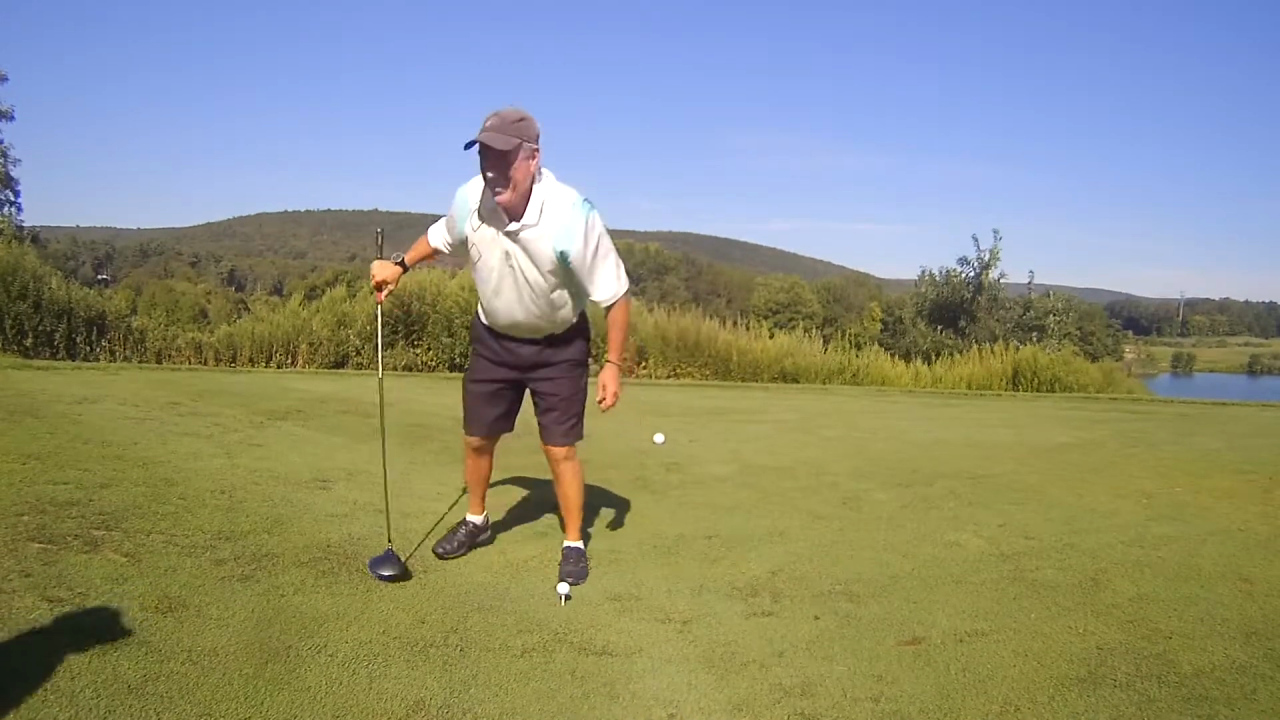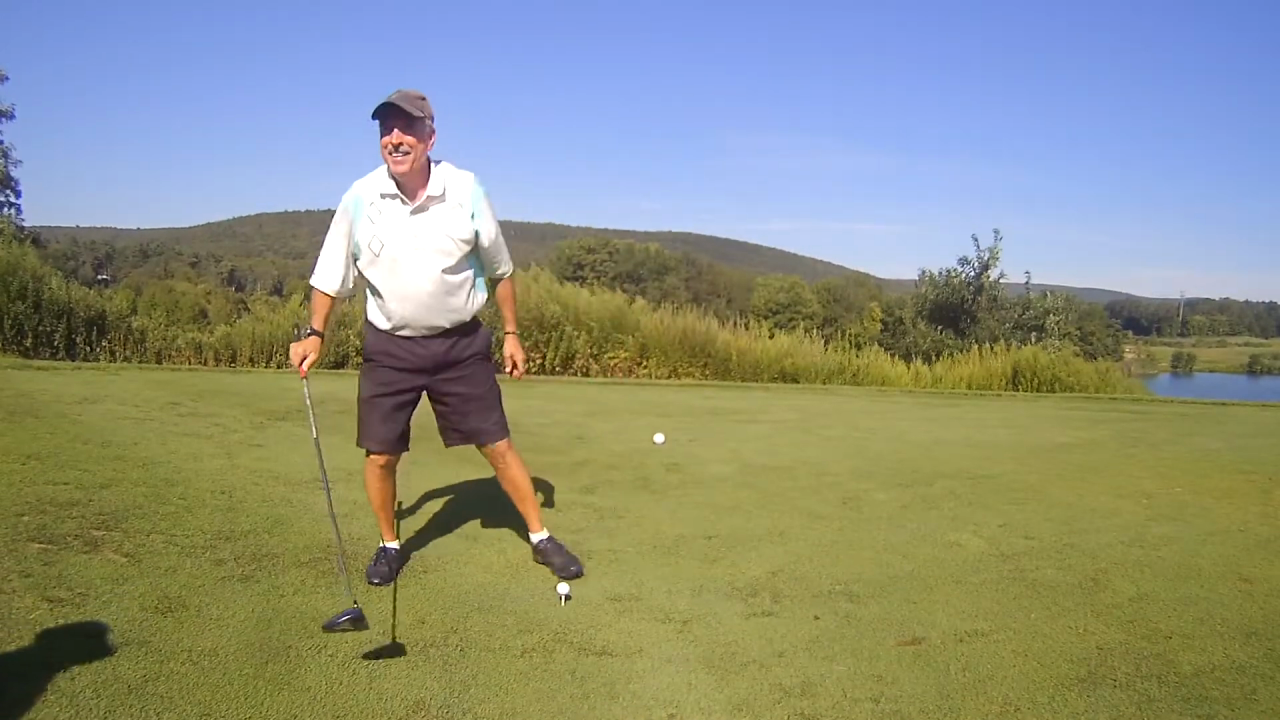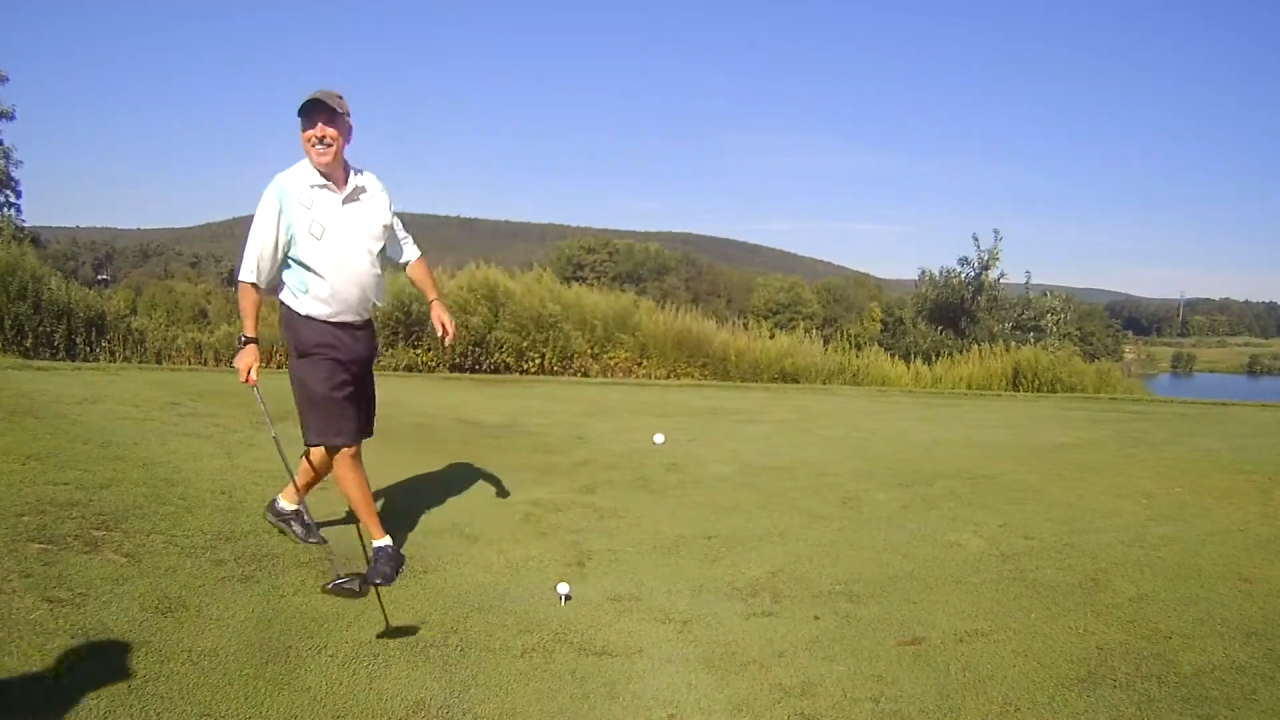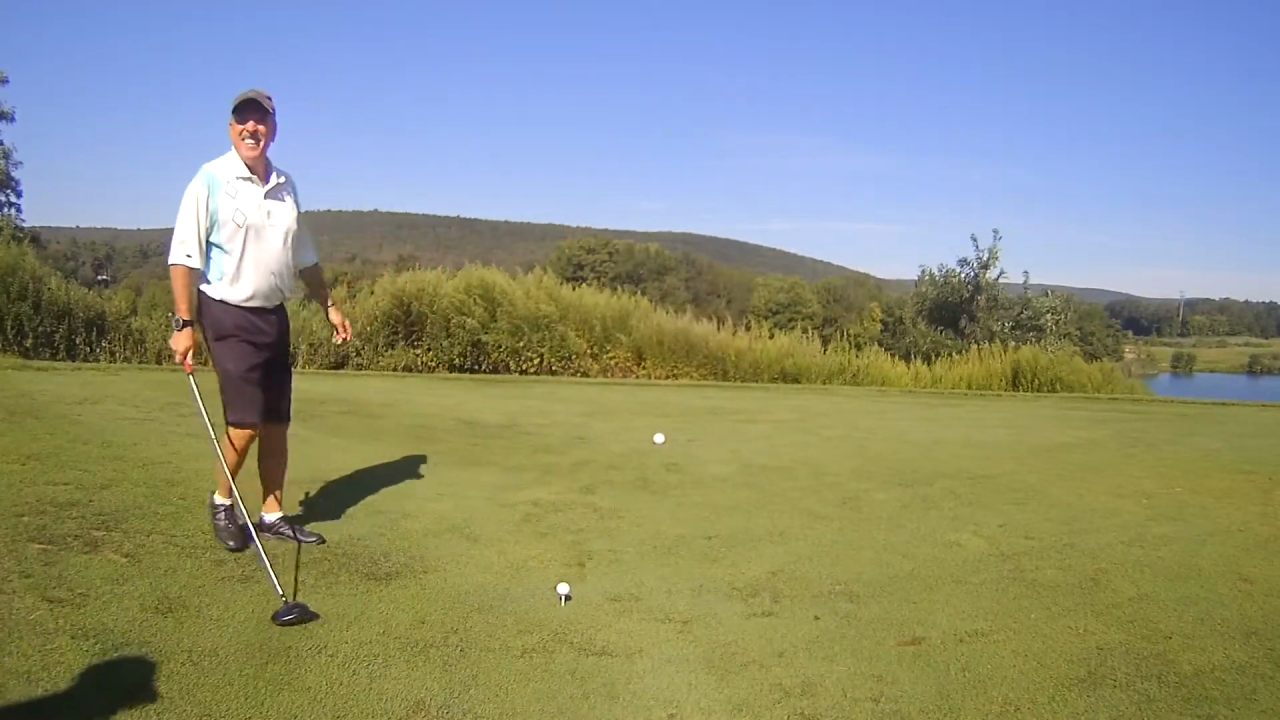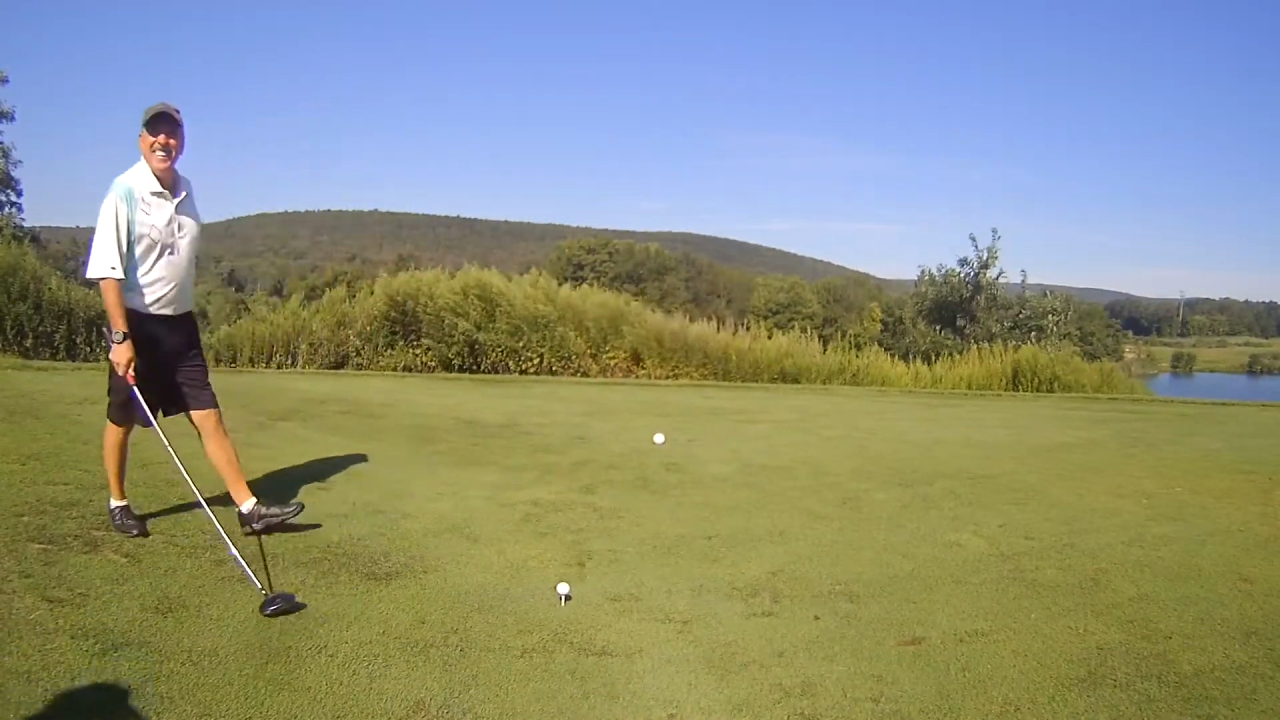
dt=0.4s
person 1, frame 1
left shoulder: (572, 214)
right shoulder: (469, 200)
left elbow: (615, 292)
right elbow: (441, 237)
left wrist: (612, 362)
right wrist: (398, 266)
left hip: (558, 346)
right hip: (494, 340)
left knee: (560, 451)
right knee: (476, 438)
left ankle: (574, 543)
right ankle: (474, 520)
person 1, frame 2
left shoulder: (467, 192)
right shoulder: (359, 200)
left elbow: (499, 268)
right elbow: (332, 276)
left wrist: (510, 332)
right wrist: (314, 334)
left hip: (461, 343)
right hip: (390, 346)
left knee: (497, 446)
right knee: (379, 454)
left ankle: (540, 538)
right ankle: (390, 543)
person 1, frame 3
left shoulder: (372, 188)
right shoulder: (284, 191)
left elbow: (405, 250)
right elbow: (253, 272)
left wrist: (435, 300)
right wrist: (250, 340)
left hip: (360, 331)
right hip: (313, 333)
left knee: (334, 438)
right knee: (345, 445)
left ankle: (286, 504)
right ankle: (381, 543)
person 1, frame 4
left shoulder: (286, 184)
right shoulder: (210, 181)
left elbow: (303, 256)
right elbow: (183, 258)
left wrist: (330, 306)
right wrist: (183, 323)
left hip: (273, 317)
right hip: (227, 319)
left knee: (277, 424)
right knee: (244, 423)
left ankle: (273, 513)
right ankle: (222, 500)
person 1, frame 5
left shoulder: (185, 190)
right shoulder: (124, 194)
right elbow: (106, 271)
right wrist: (121, 336)
left hip: (181, 323)
right hip: (138, 323)
left knee: (209, 414)
right knee: (123, 420)
left ankle: (247, 506)
right ankle: (118, 502)
